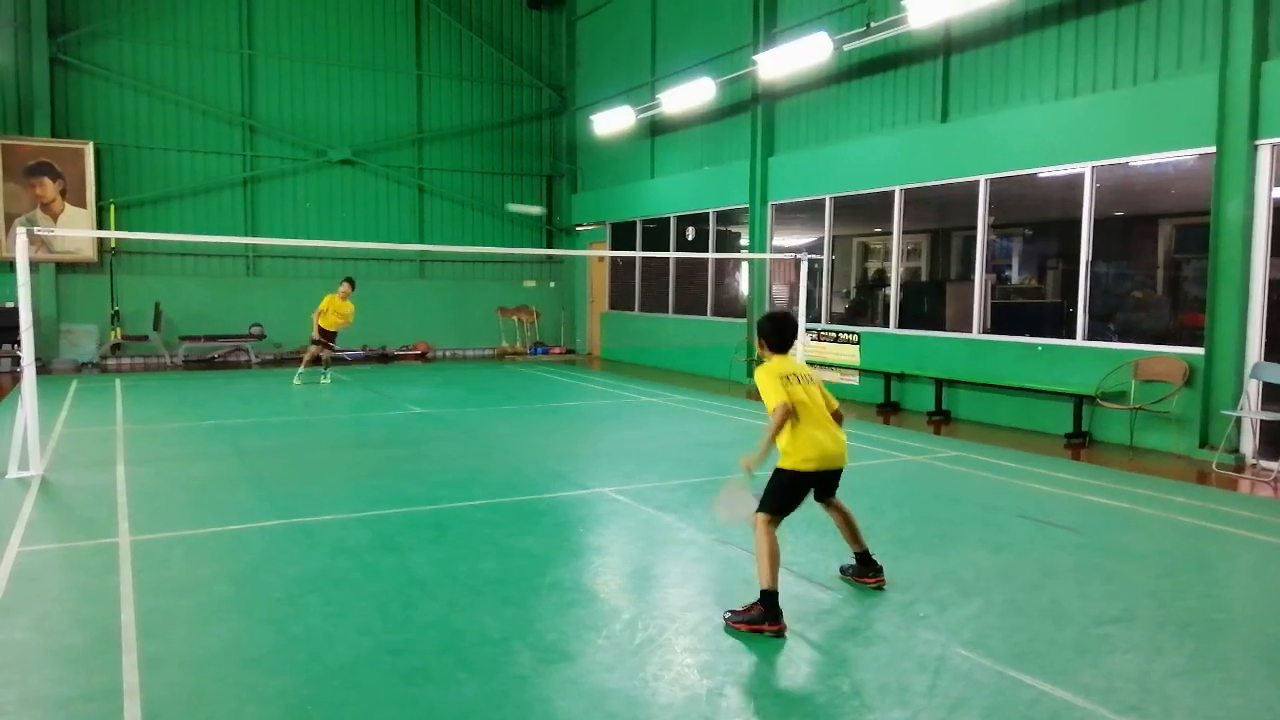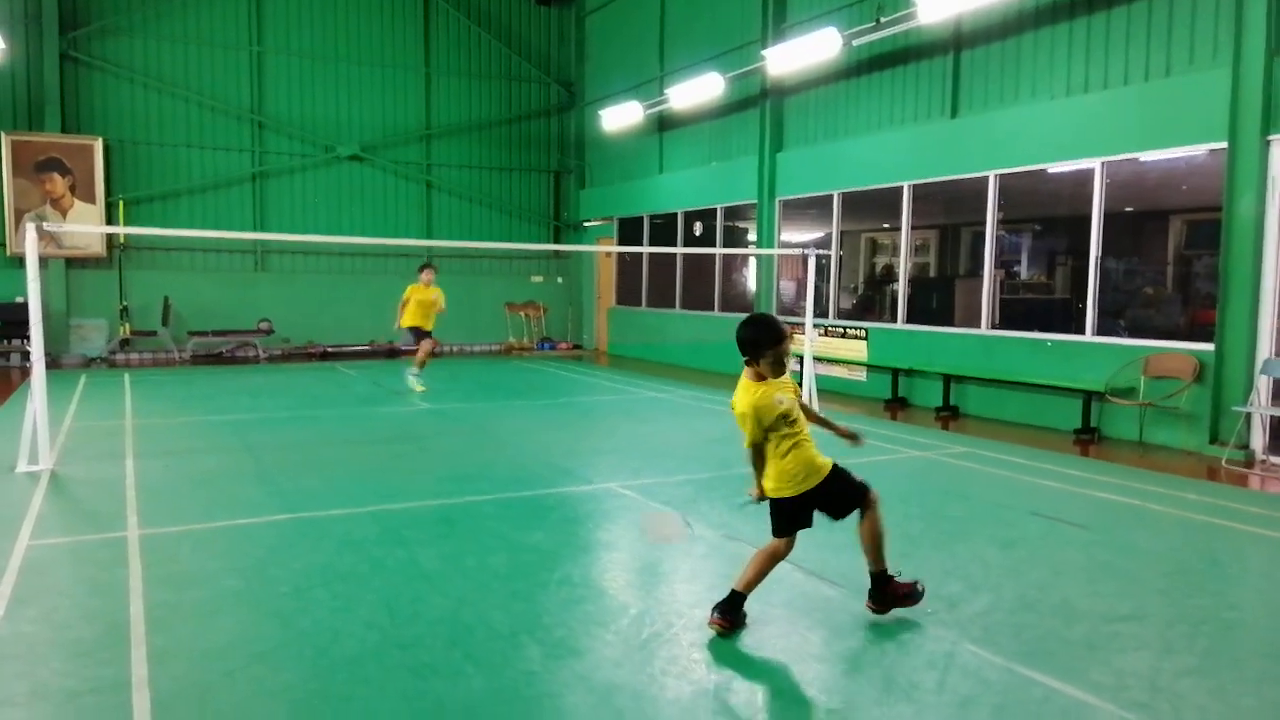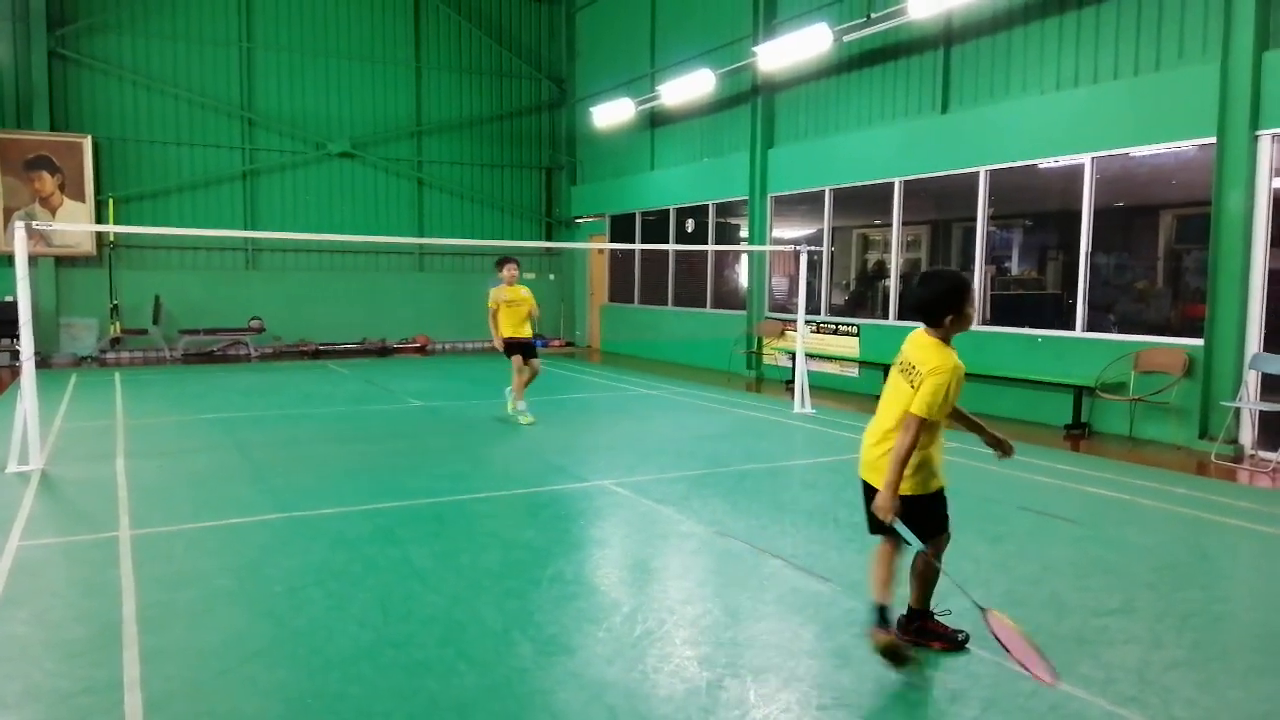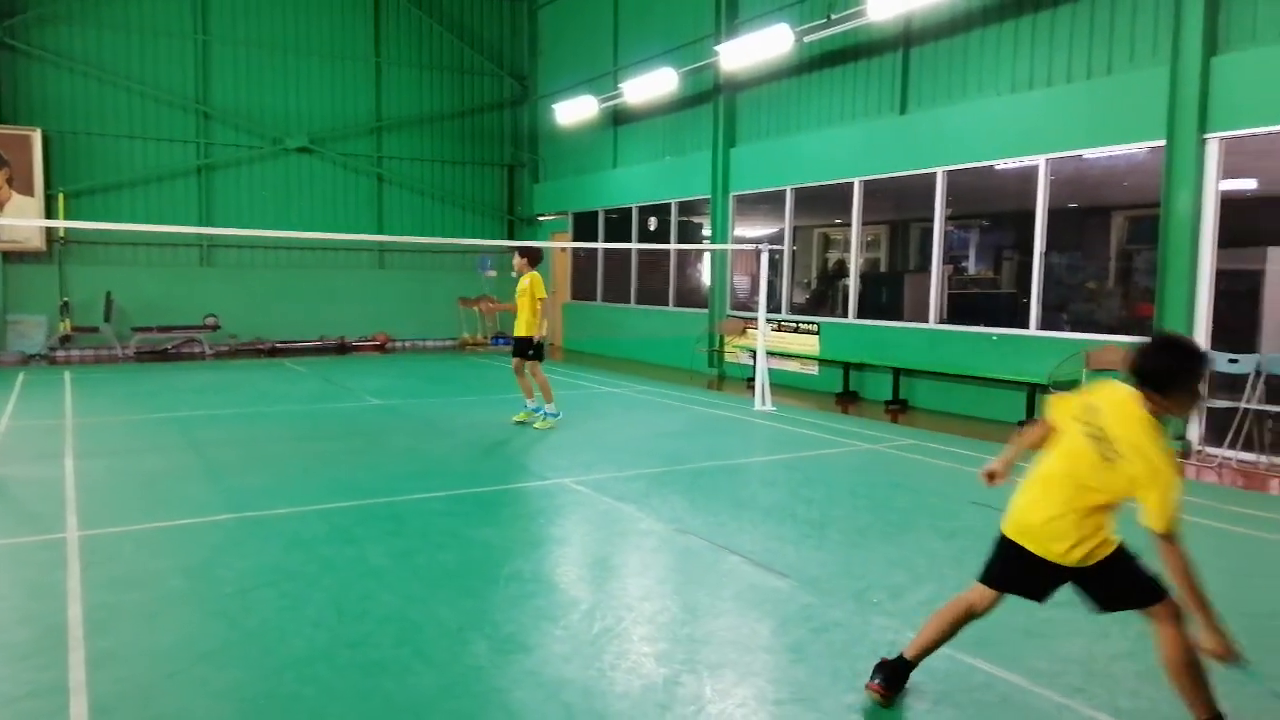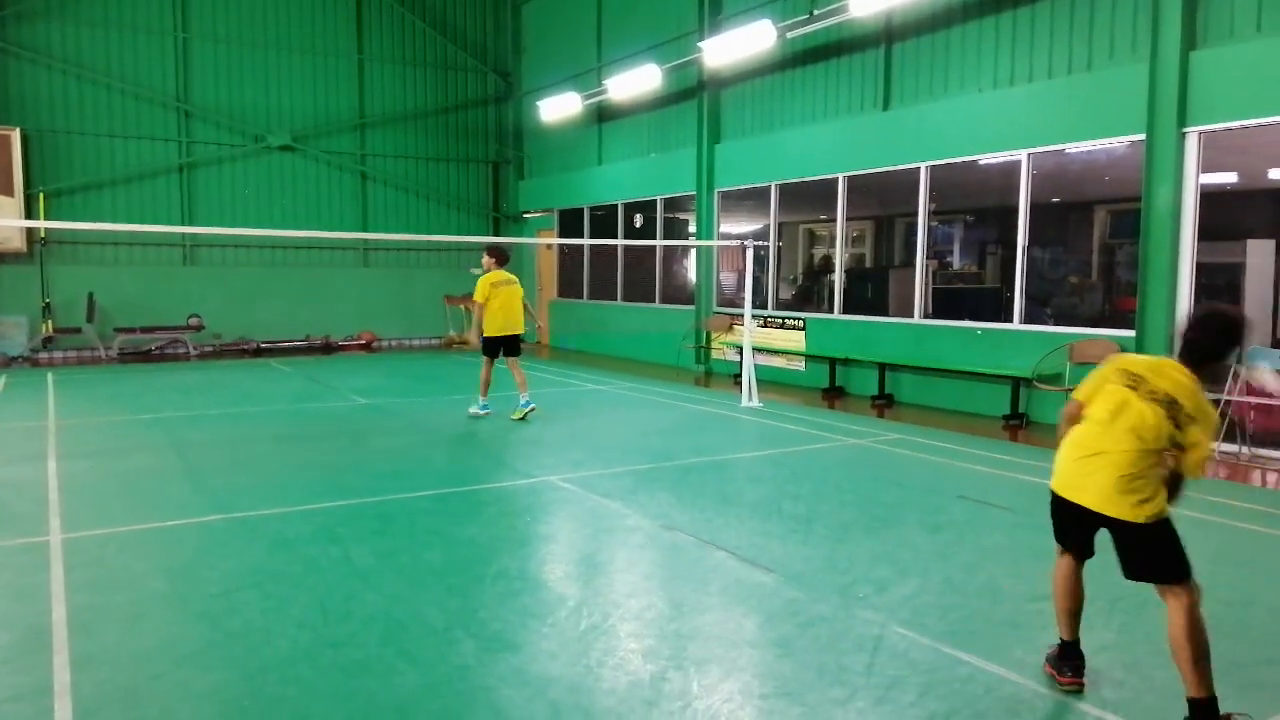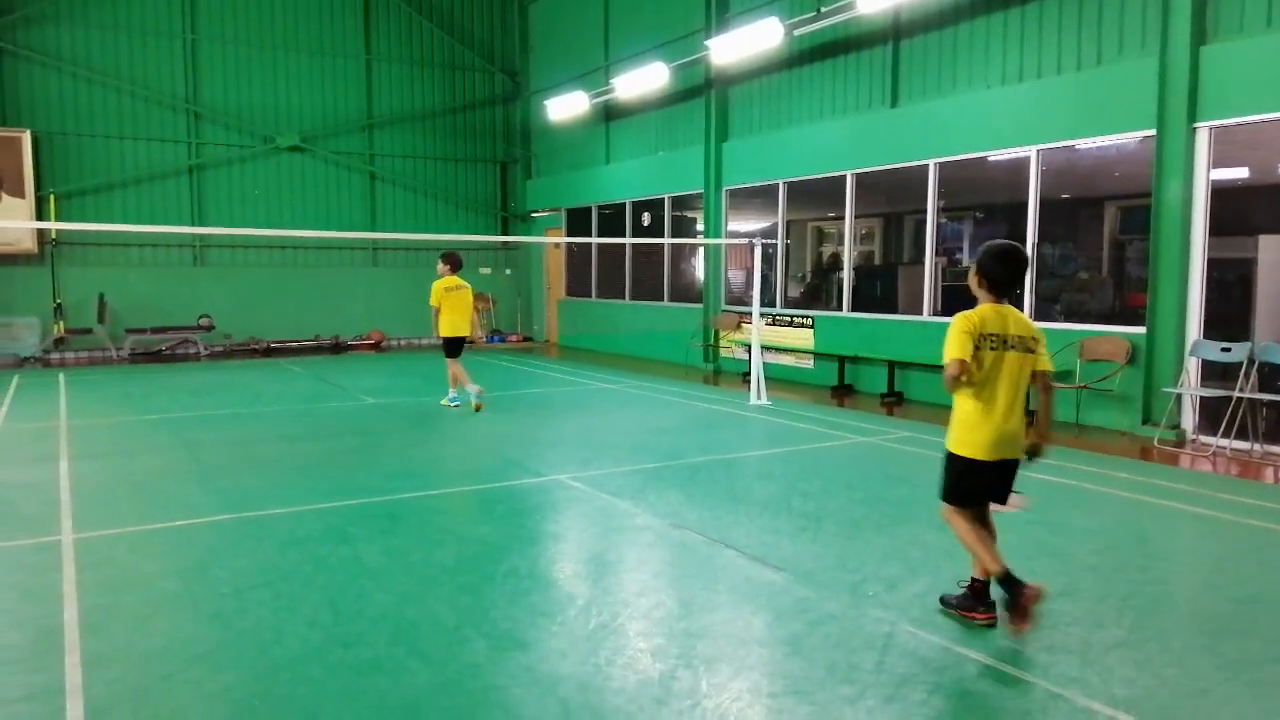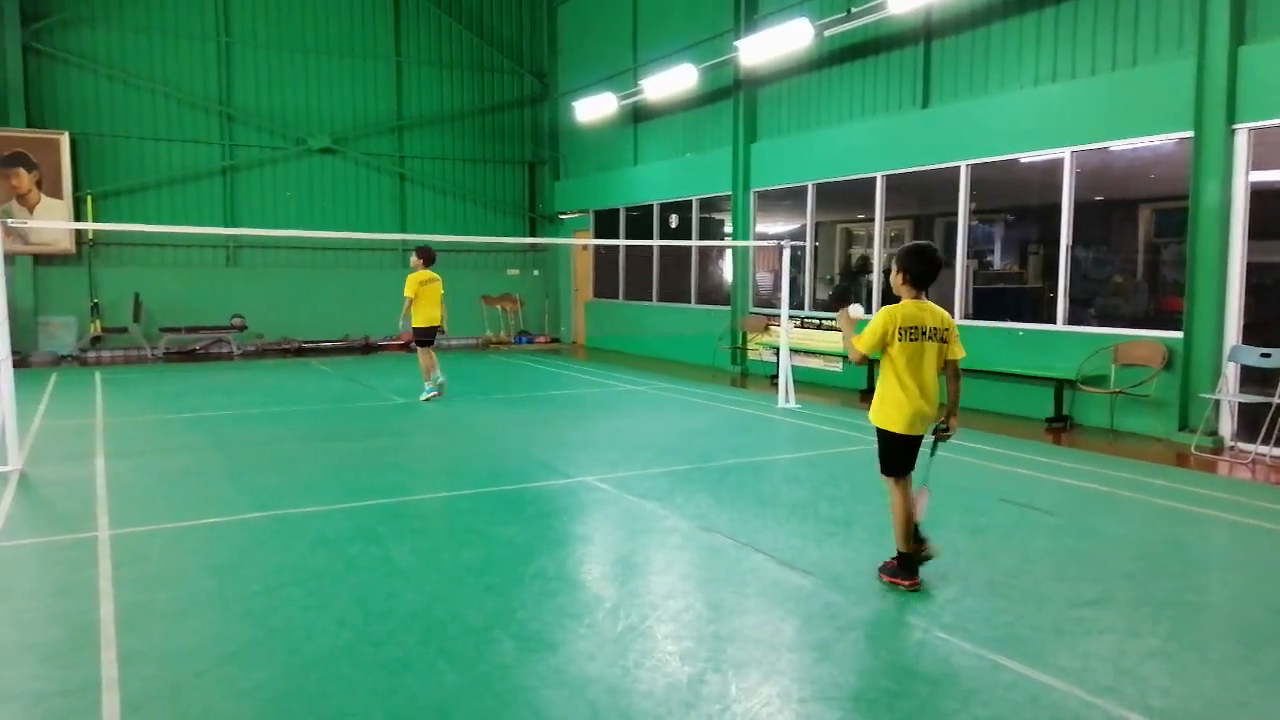
dt=0.7s
person 1, frame 1
left shoulder: (767, 373)
right shoulder: (804, 371)
left elbow: (783, 410)
right elbow: (837, 414)
left wrist: (762, 452)
left hip: (802, 456)
right hip: (834, 452)
left knee: (763, 521)
right knee: (829, 501)
left ankle: (769, 608)
right ankle: (867, 565)
person 1, frame 2
left shoulder: (776, 376)
right shoulder: (749, 403)
right elbow: (755, 448)
left wrist: (835, 428)
right wrist: (760, 484)
left hip: (814, 467)
right hip: (792, 480)
left knee: (790, 539)
right knee: (858, 506)
right ankle: (882, 589)
person 1, frame 3
left shoulder: (915, 341)
right shoulder: (946, 364)
right elbow: (912, 427)
left wrist: (986, 433)
right wrist: (891, 489)
left hip: (875, 460)
right hip: (908, 471)
left knee: (889, 540)
right knee: (934, 542)
left ankle: (883, 618)
right ankle: (918, 621)
person 1, frame 4
left shoulder: (1109, 394)
right shoulder: (1154, 457)
left elbow: (1046, 425)
right elbow: (1169, 546)
left wrist: (1006, 460)
right wrist: (1209, 627)
left hip: (1027, 521)
right hip: (1074, 539)
left knee: (976, 601)
right knee: (1167, 616)
left ankle: (890, 673)
person 1, frame 5
left shoulder: (1123, 364)
right shoulder: (1200, 410)
left elbow: (1071, 414)
right elbow: (1178, 477)
right wrist: (1159, 503)
left hip: (1073, 476)
right hip: (1131, 494)
left knee: (1069, 555)
right knee: (1181, 594)
left ankle: (1068, 658)
person 1, frame 6
left shoulder: (967, 322)
right shoulder: (1028, 329)
left elbow: (956, 372)
right elbow: (1044, 386)
left wrist: (951, 382)
right wrist: (1039, 432)
left hip: (972, 438)
right hip: (1009, 439)
left knee: (955, 512)
right knee: (978, 510)
left ankle: (1014, 588)
right ankle: (978, 597)
person 1, frame 7
left shoulder: (890, 316)
right shoulder: (944, 319)
left elbow: (858, 356)
right elbow: (953, 371)
left wrist: (847, 328)
right wrist: (951, 415)
left hip: (894, 415)
right hip: (923, 414)
left knee: (898, 483)
right knee: (900, 478)
left ankle: (905, 565)
right ankle: (916, 540)
